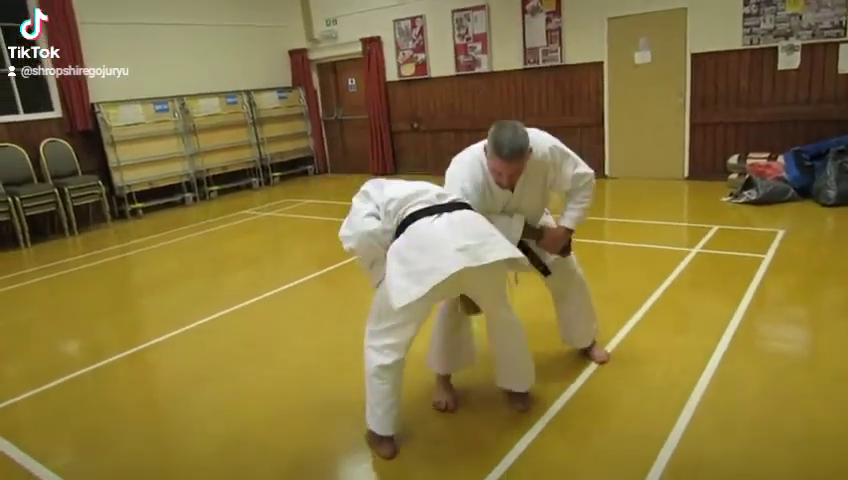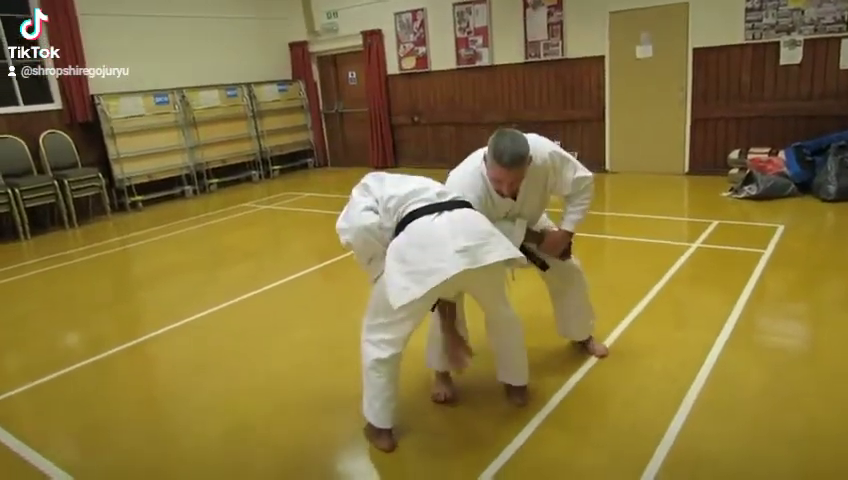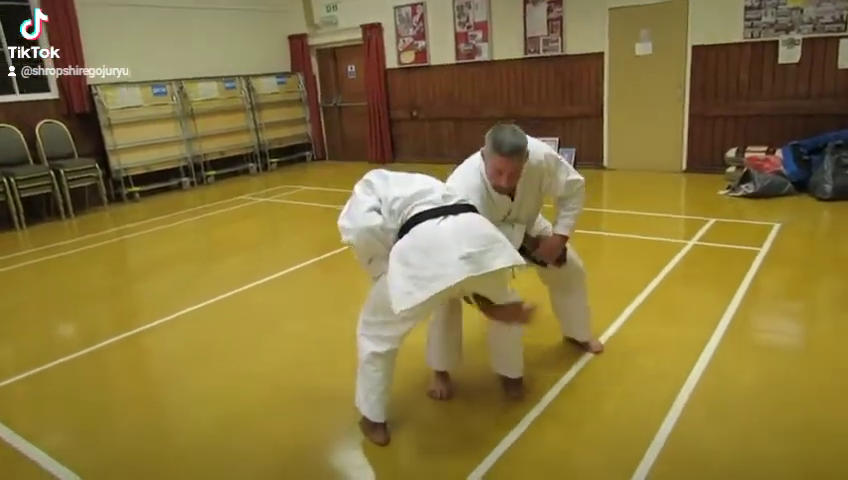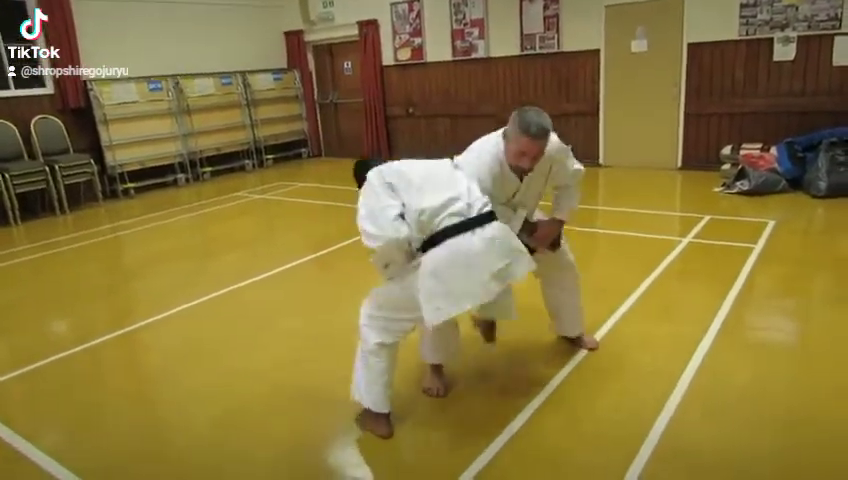
dt=0.3s
person 1, frame 1
left shoulder: (547, 149)
right shoulder: (464, 173)
left elbow: (583, 182)
left wrist: (564, 228)
left hip: (530, 225)
left knee: (568, 276)
right knee: (454, 298)
left ankle: (586, 341)
right ankle: (443, 378)
person 1, frame 2
left shoulder: (545, 154)
right shoulder: (465, 185)
left elbow: (582, 184)
left wrist: (565, 232)
left hip: (527, 223)
left knee: (567, 271)
left ankle: (582, 334)
right ankle: (442, 373)
person 1, frame 3
left shoulder: (541, 157)
right shoulder: (464, 190)
left elbow: (573, 189)
left wrist: (559, 236)
left hip: (523, 226)
left knee: (569, 269)
right knee: (449, 296)
left ankle: (576, 333)
right ankle: (440, 371)
person 1, frame 4
left shoulder: (553, 148)
right shoulder: (476, 167)
left elbow: (572, 179)
left wrist: (556, 222)
right wrist: (527, 228)
left hip: (518, 218)
left knee: (560, 264)
left ankle: (570, 330)
right ankle: (435, 367)
person 2, frame 1
left shoulder: (367, 194)
right shoulder: (420, 189)
left elbow: (362, 234)
left wrist: (384, 275)
left hip: (422, 246)
right hip: (474, 232)
left knee: (383, 342)
right knee: (501, 313)
left ankle: (382, 434)
right ankle: (519, 390)
person 2, frame 2
left shoulder: (367, 188)
right shoulder: (420, 187)
left elbow: (359, 228)
right elbow: (443, 269)
left wrist: (382, 271)
right wrist: (449, 330)
left hip: (421, 243)
right hip: (474, 230)
left knee: (380, 336)
right knee: (499, 310)
left ankle: (380, 428)
right ankle: (516, 385)
person 2, frame 3
left shoulder: (367, 186)
right shoulder: (422, 184)
left elbow: (361, 230)
left wrist: (384, 270)
right wrist: (496, 307)
left hip: (425, 248)
right hip: (477, 235)
left knee: (374, 331)
right knee: (502, 302)
left ankle: (375, 421)
person 2, frame 4
left shoulder: (376, 181)
right shoulder: (437, 165)
left elbow: (387, 238)
left wrist: (393, 268)
left hip: (450, 257)
right hip: (496, 240)
left knee: (377, 319)
left ankle: (377, 414)
